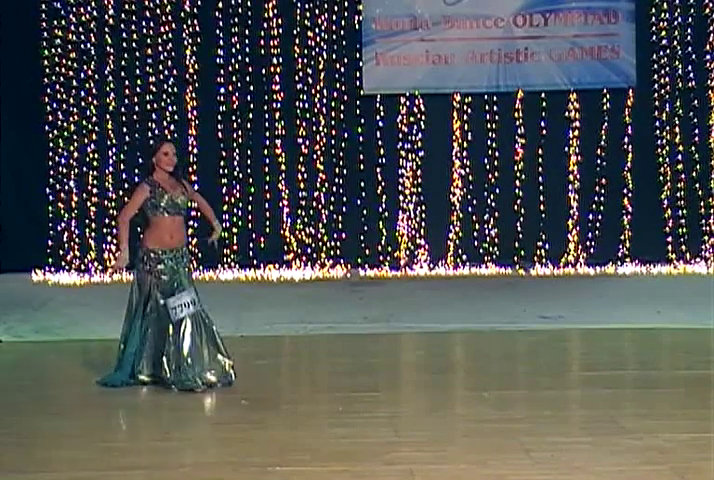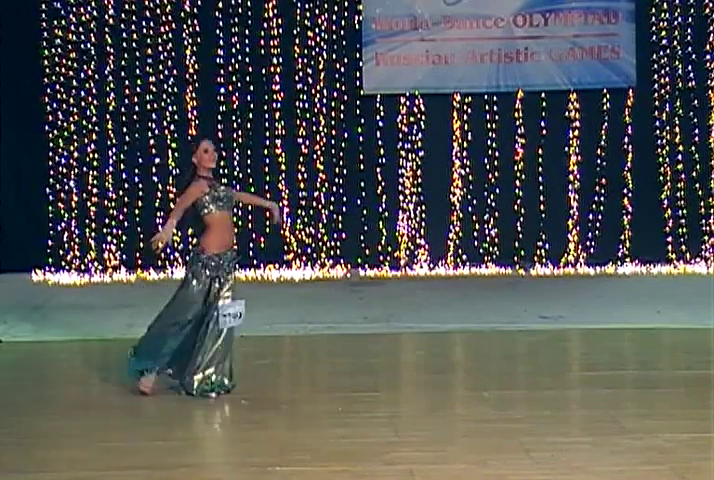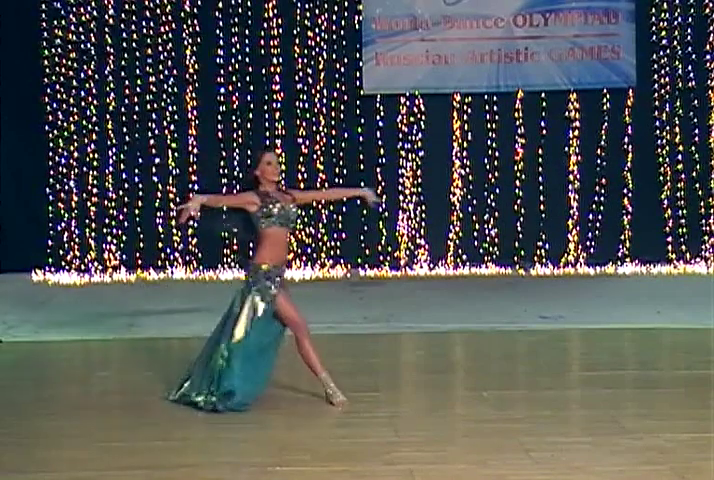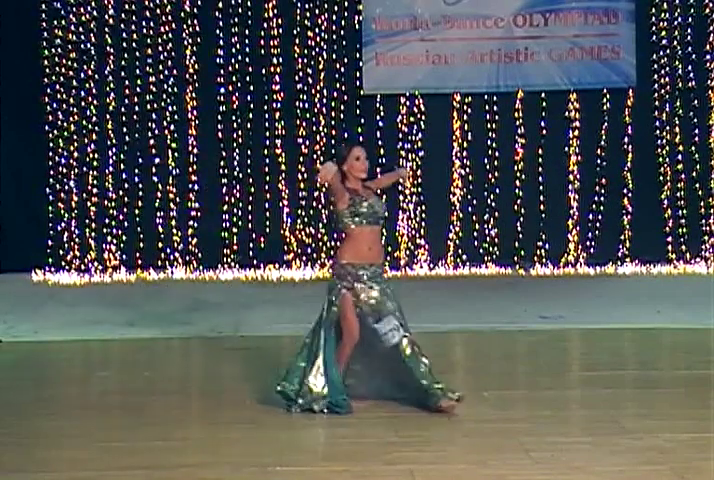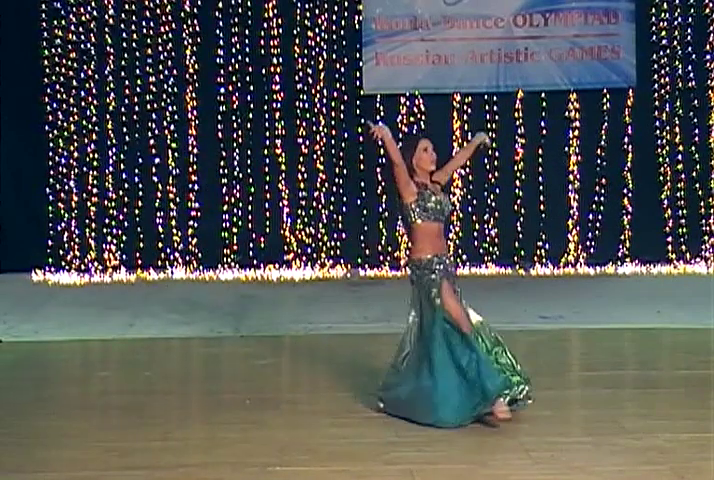
dt=0.5s
person 1, frame 1
left shoulder: (181, 184)
right shoulder: (147, 187)
left elbow: (200, 202)
right elbow: (124, 217)
left wrist: (216, 225)
right wrist: (124, 251)
left hip: (179, 256)
right hip: (153, 256)
left knee: (184, 313)
right knee: (148, 314)
left ankle: (193, 370)
right ankle: (142, 369)
person 1, frame 2
left shoulder: (215, 185)
right shoulder: (200, 184)
left elbow: (238, 195)
right elbow: (180, 204)
left wrist: (269, 204)
right wrist: (169, 227)
left hip: (226, 257)
right hip: (208, 256)
left knee: (219, 318)
right knee: (185, 313)
left ankle: (206, 377)
right ankle: (151, 367)
person 1, frame 3
left shoulder: (289, 196)
right shoulder: (254, 198)
left elbow: (325, 194)
right elbow: (222, 199)
left wrist: (359, 190)
right wrist: (198, 200)
left hip: (274, 271)
right hip: (264, 271)
left knee: (262, 329)
right knee: (299, 325)
right ankle: (328, 386)
person 1, frame 4
left shoulder: (371, 188)
right shoulder: (343, 193)
left elbow: (387, 178)
right elbow: (335, 184)
left wrist: (399, 172)
right wrist: (329, 171)
left hip: (375, 271)
right hip: (349, 270)
left knee: (396, 332)
right knee: (351, 333)
left ankle: (428, 393)
right ankle: (325, 386)
person 1, frame 5
left shoulder: (436, 183)
right shoulder: (409, 187)
left elbow: (457, 160)
right elbow: (397, 161)
left wrist: (476, 140)
right wrist: (387, 136)
left hip: (441, 264)
right hip: (426, 266)
left knee: (445, 333)
right knee: (466, 327)
right ankle: (490, 397)
